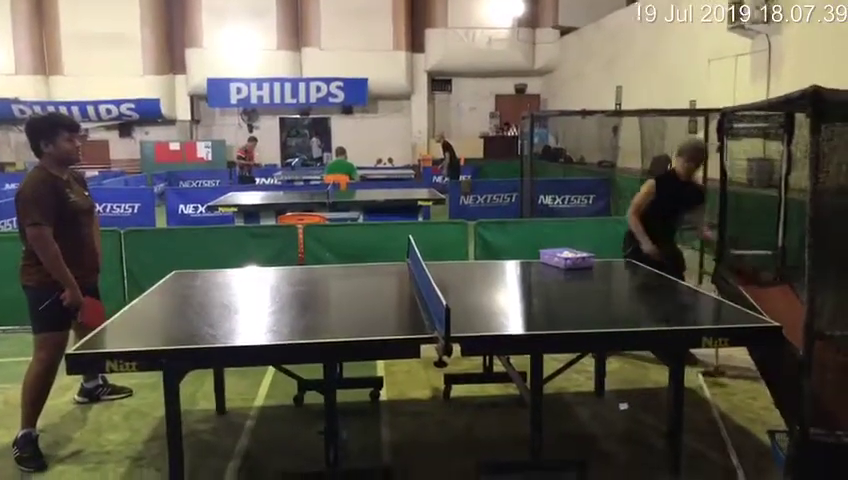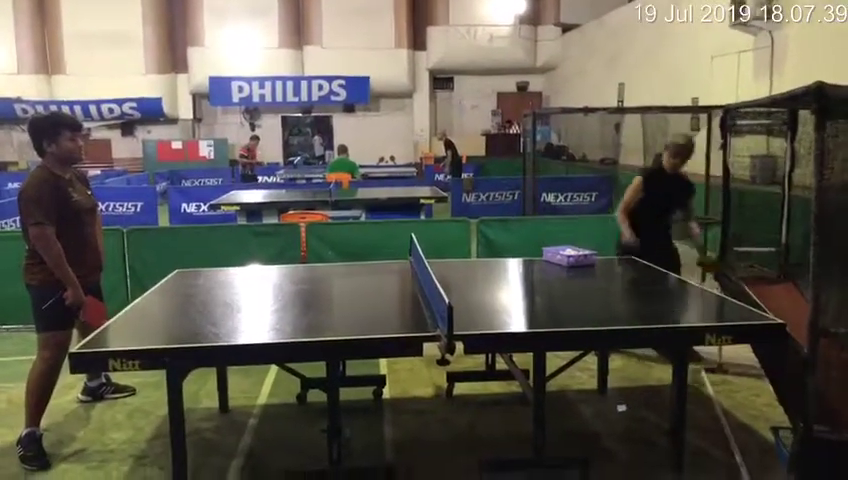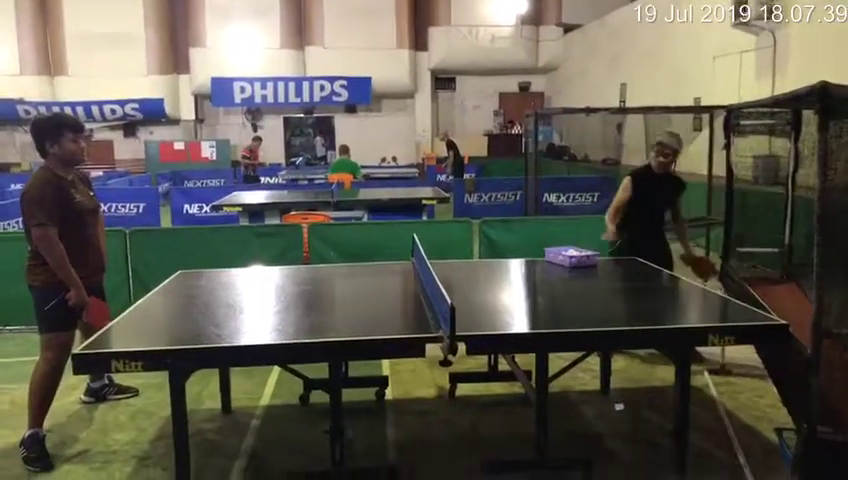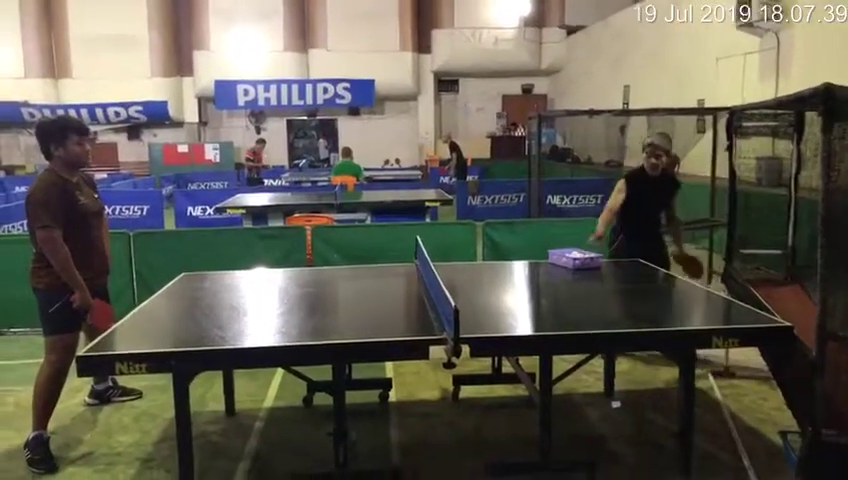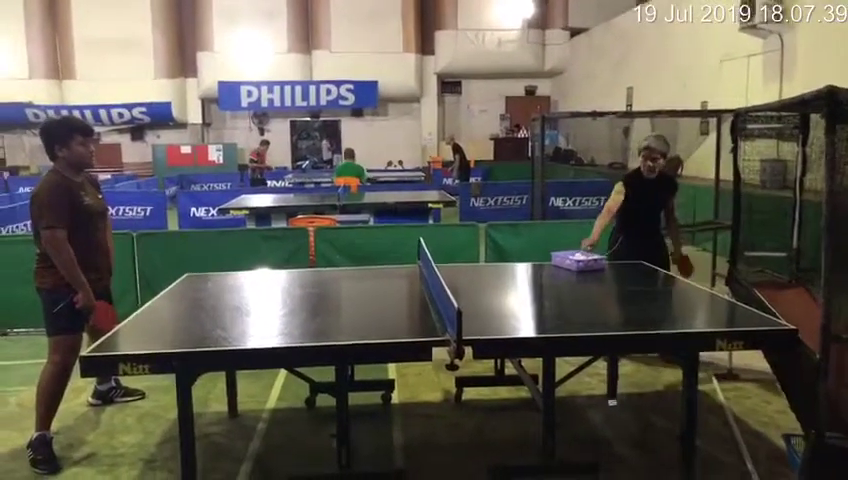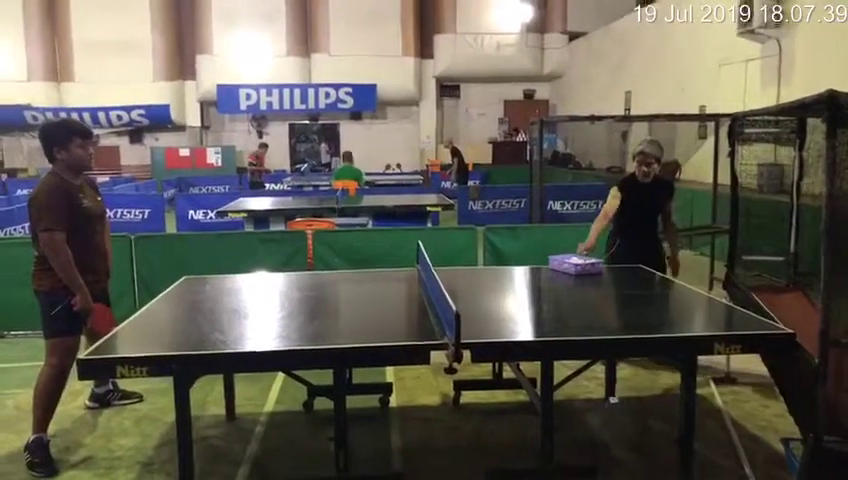
dt=0.1s
person 1, frame 1
left shoulder: (75, 178)
right shoulder: (36, 186)
left elbow: (90, 220)
right elbow: (40, 241)
left wrist: (93, 265)
right wrist: (68, 285)
left hip: (83, 277)
right hip: (50, 284)
left knee: (91, 332)
right knee: (48, 354)
left ankle: (91, 385)
right ankle: (26, 436)
person 1, frame 2
left shoulder: (78, 178)
right shoulder: (38, 185)
left elbow: (93, 219)
right elbow: (43, 240)
left wrist: (96, 264)
right wrist: (71, 284)
left hip: (85, 276)
right hip: (53, 283)
left knee: (94, 331)
right knee: (51, 353)
left ankle: (95, 384)
right ankle: (29, 435)
person 1, frame 3
left shoulder: (80, 179)
right shoulder: (41, 187)
left elbow: (95, 219)
right elbow: (45, 241)
left wrist: (98, 265)
right wrist: (73, 286)
left hip: (88, 277)
right hip: (56, 284)
left knee: (97, 332)
right knee: (54, 354)
left ankle: (98, 384)
right ankle: (32, 436)
person 1, frame 4
left shoulder: (85, 181)
right shoulder: (46, 189)
left elbow: (99, 223)
right elbow: (50, 243)
left wrist: (103, 268)
right wrist: (78, 288)
left hip: (92, 280)
right hip: (60, 287)
left knee: (102, 334)
right knee: (59, 356)
left ankle: (102, 387)
right ankle: (36, 438)
person 1, frame 5
left shoulder: (89, 182)
right shoulder: (51, 189)
right elbow: (54, 243)
left wrist: (106, 269)
right wrist: (81, 289)
left hip: (96, 280)
right hip: (64, 287)
left knee: (105, 335)
right knee: (62, 357)
left ankle: (105, 387)
right ankle: (40, 438)
person 1, frame 6
left shoulder: (88, 185)
right shoulder: (50, 192)
right elbow: (52, 246)
left wrist: (104, 271)
right wrist: (79, 291)
left hip: (93, 283)
right hip: (62, 289)
left knee: (103, 338)
right knee: (60, 359)
left ankle: (102, 390)
right ankle: (37, 441)
person 2, frame 1
left shoulder: (696, 192)
right shoulder: (656, 183)
left elbow: (699, 224)
right elbow: (632, 215)
right wrist: (645, 242)
left hip: (665, 246)
right hip: (641, 246)
person 2, frame 2
left shoulder: (685, 187)
right shoulder: (645, 179)
left elbow: (689, 220)
right elbow: (622, 211)
left wrist: (700, 243)
right wrist: (627, 233)
left hip: (662, 242)
right hip: (635, 242)
person 2, frame 3
left shoulder: (676, 184)
right shoulder: (634, 178)
left elbow: (677, 218)
right elbow: (612, 212)
left wrist: (687, 248)
right wrist: (611, 230)
left hip: (656, 242)
right hip: (628, 242)
person 2, frame 4
left shoulder: (671, 183)
right shoulder: (629, 181)
left elbow: (671, 218)
right elbow: (610, 210)
left wrist: (680, 248)
right wrist: (600, 231)
left hip: (653, 242)
right hip: (625, 241)
person 2, frame 5
left shoulder: (669, 184)
right shoulder: (626, 183)
left elbow: (670, 218)
right elbow: (608, 212)
left wrist: (677, 248)
right wrist: (594, 236)
left hip: (654, 243)
right hip: (625, 242)
person 2, frame 6
left shoulder: (665, 188)
right shoulder: (622, 188)
left elbow: (667, 222)
right elbow: (605, 216)
left wrist: (674, 252)
right wrist: (591, 240)
left hip: (651, 248)
right hip: (622, 247)
